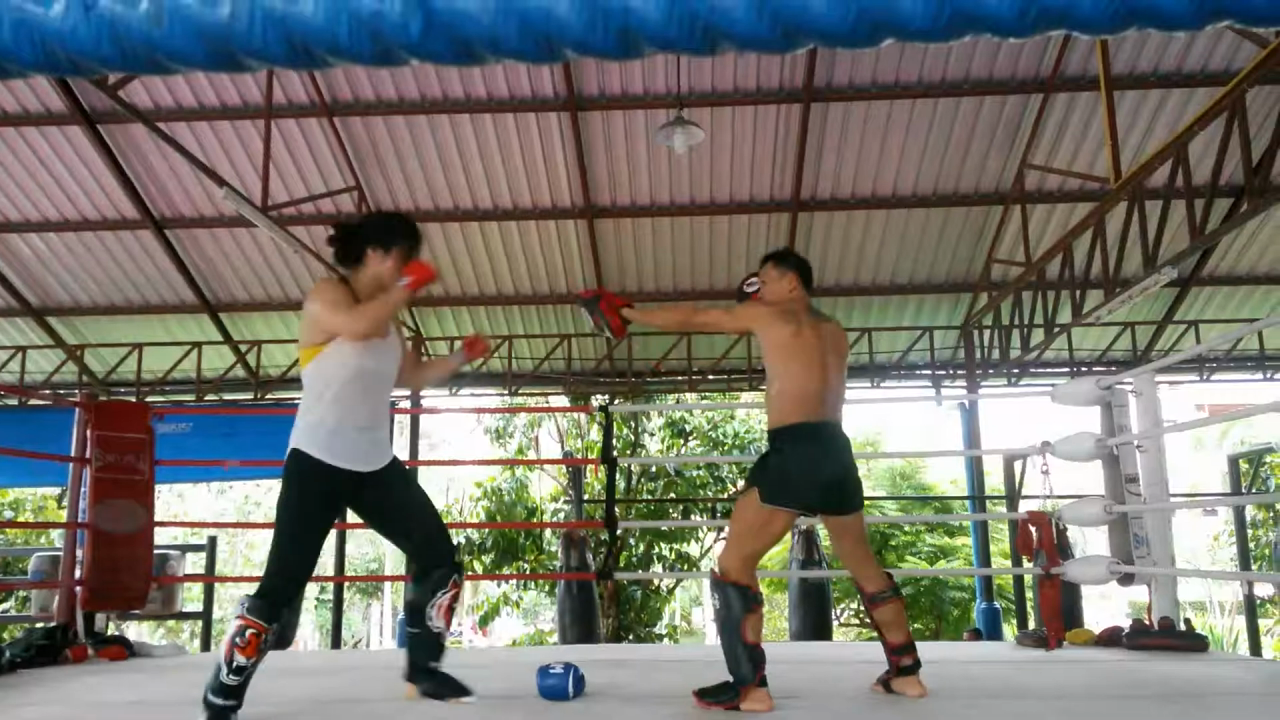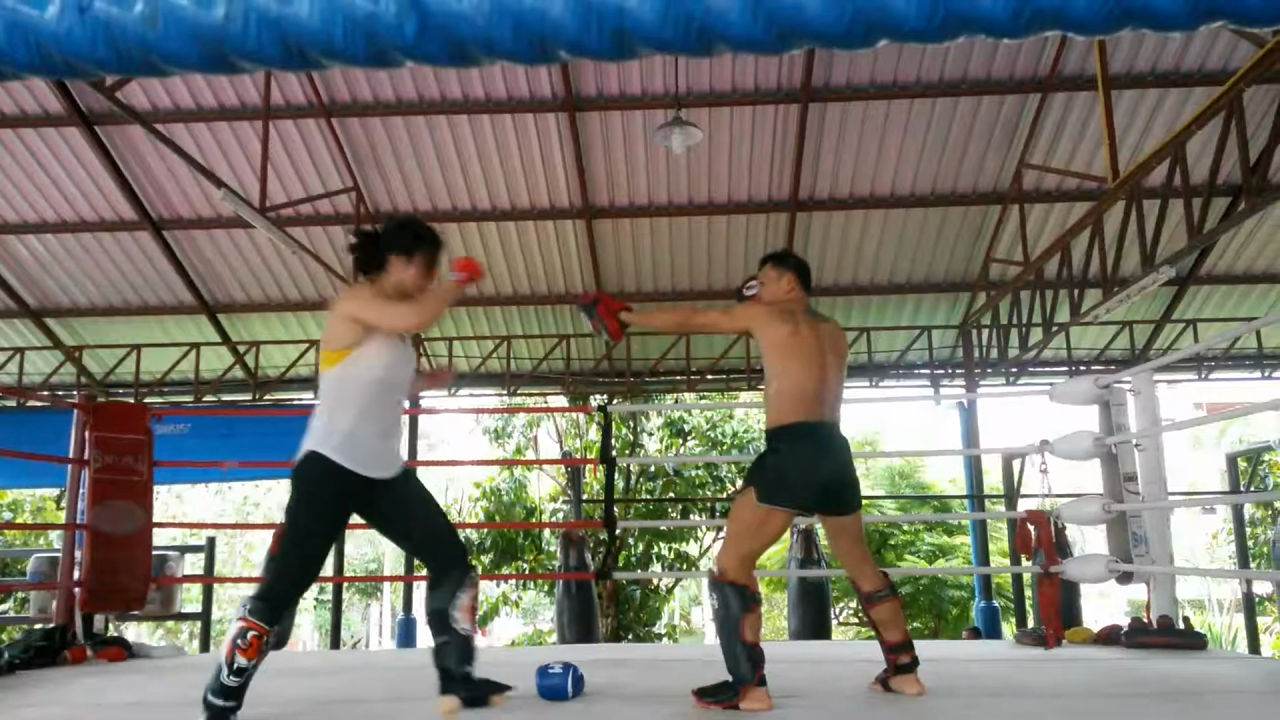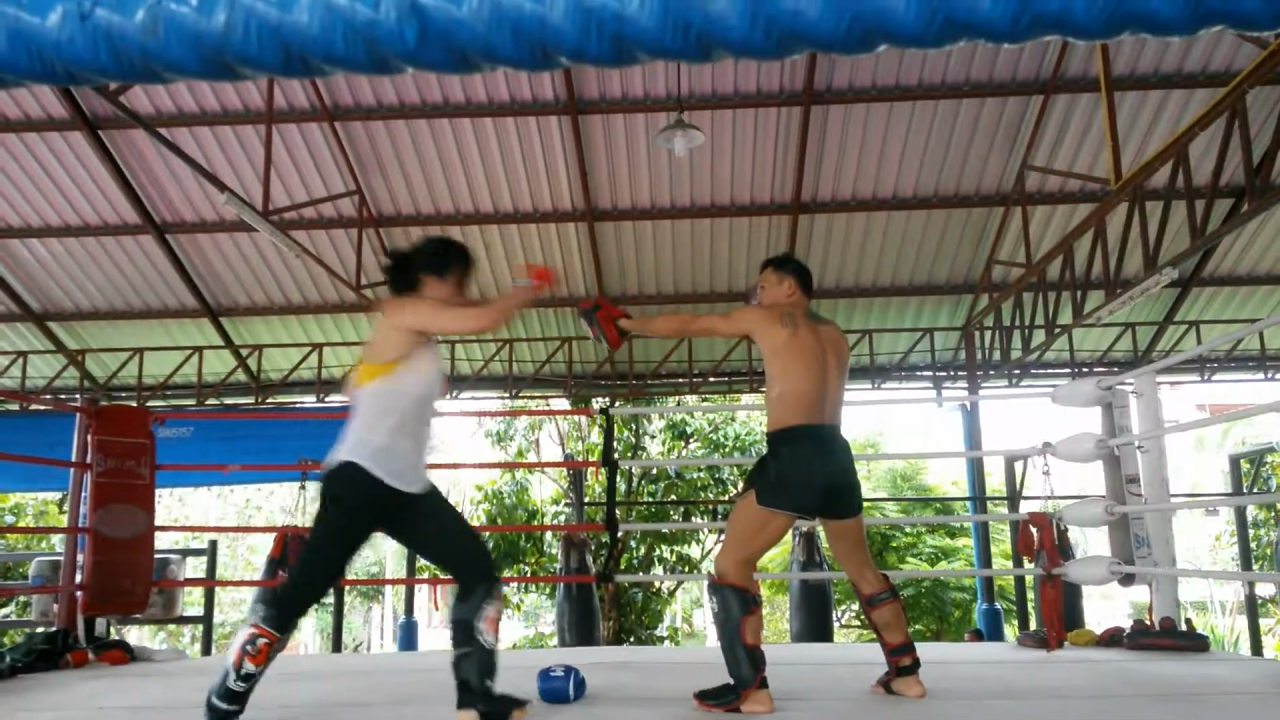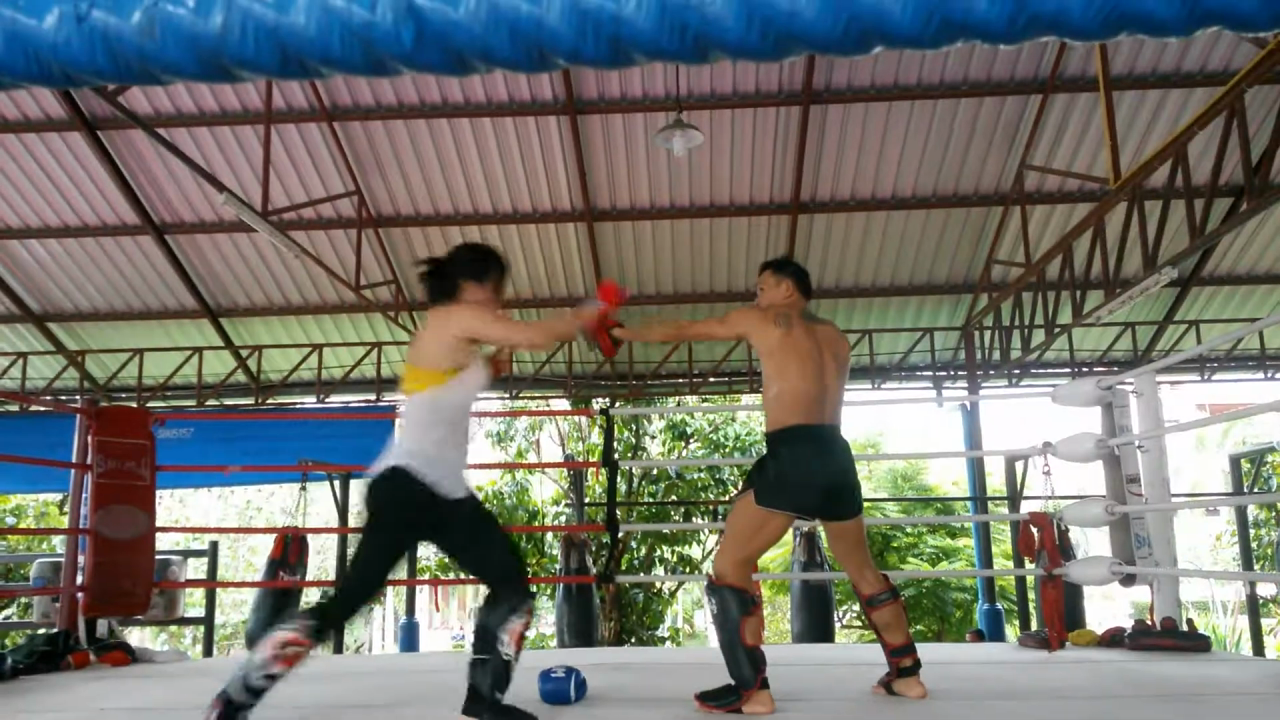
dt=0.1s
person 1, frame 1
left shoulder: (383, 316)
right shoulder: (324, 296)
left elbow: (411, 375)
right elbow: (354, 327)
left wrist: (460, 358)
right wrist: (405, 285)
left hip: (377, 466)
right hip: (317, 463)
left knee: (440, 558)
right knee: (283, 585)
left ankle: (424, 666)
person 1, frame 2
left shoulder: (392, 319)
right shoulder: (355, 300)
right elbow: (415, 319)
left wrist: (422, 378)
right wrist: (456, 280)
left hip: (385, 472)
right hip: (330, 467)
left knee: (452, 560)
right knee: (283, 586)
left ankle: (456, 678)
person 1, frame 3
left shoulder: (412, 330)
right shoulder: (404, 313)
left elbow: (361, 382)
right elbow: (483, 319)
right wrist: (527, 289)
left hip: (406, 485)
right hip: (358, 478)
left knee: (480, 571)
right knee: (295, 594)
person 1, frame 4
left shoulder: (450, 338)
right shoulder: (456, 319)
right elbow: (535, 337)
left wrist: (485, 370)
right wrist: (592, 311)
left hip: (445, 490)
right hip: (407, 484)
left knee: (512, 580)
right knee: (346, 601)
person 2, frame 1
left shoulder: (767, 313)
right shoulder: (834, 332)
left elbow: (689, 317)
left wrist: (627, 313)
left hip: (794, 452)
right hip: (835, 451)
left knee: (734, 562)
right knee: (862, 563)
left ankle: (749, 685)
right ankle: (905, 671)
person 2, frame 2
left shoulder: (765, 314)
right shoulder: (833, 333)
left elbow: (688, 319)
left wrist: (625, 316)
left hip: (792, 451)
right hip: (833, 451)
left knee: (732, 561)
right knee: (860, 563)
left ankle: (748, 684)
right ankle: (904, 669)
person 2, frame 3
left shoulder: (769, 317)
right shoulder: (836, 336)
left elbow: (685, 324)
left wrist: (624, 323)
left hip: (793, 455)
right hip: (835, 455)
left knee: (732, 563)
right knee: (860, 565)
left ankle: (750, 685)
right ankle: (905, 671)
person 2, frame 4
left shoulder: (763, 319)
right shoulder: (835, 337)
left elbow: (683, 330)
left wrist: (621, 332)
left hip: (792, 457)
right hip: (834, 455)
left knee: (729, 565)
right knee: (861, 567)
left ankle: (750, 688)
right ankle: (906, 672)
